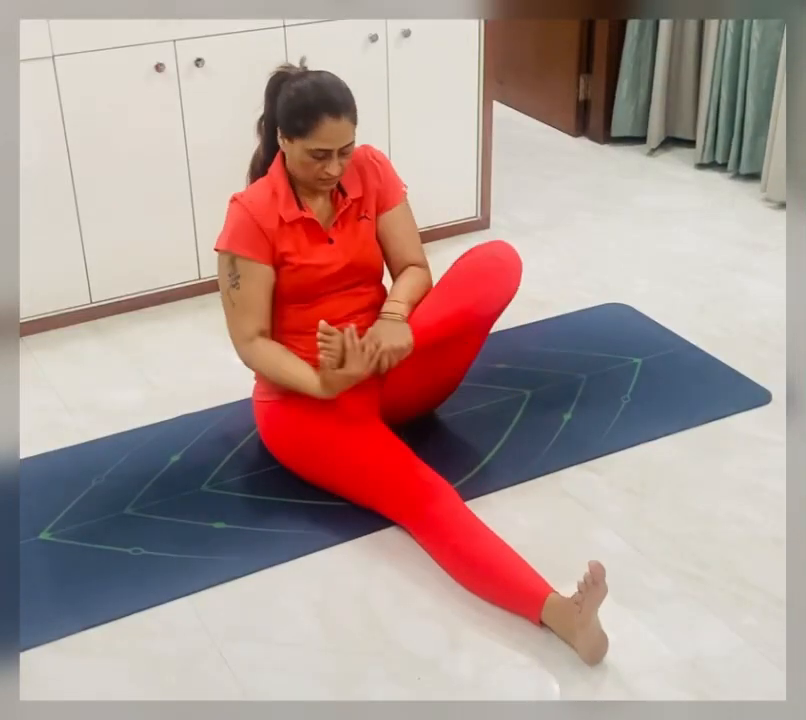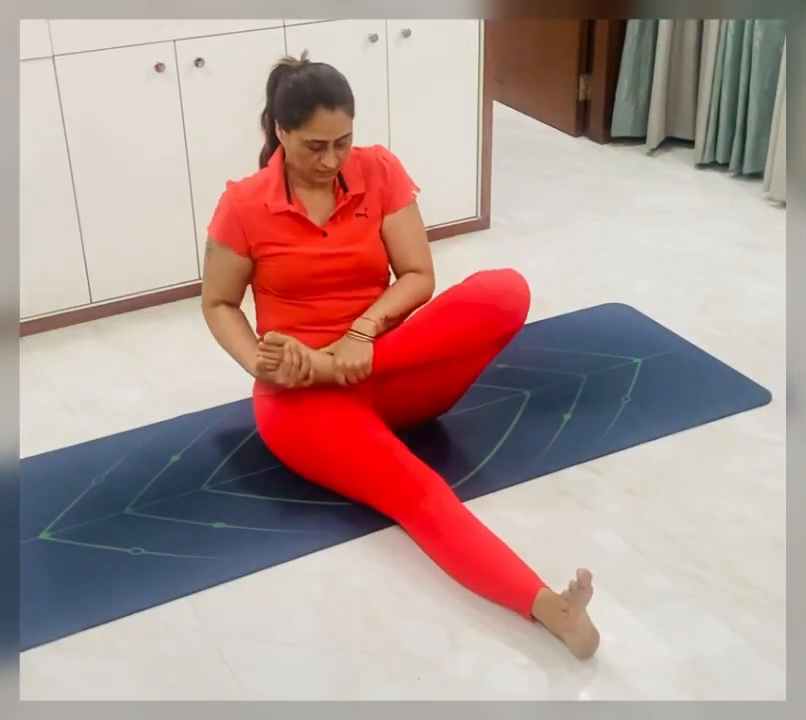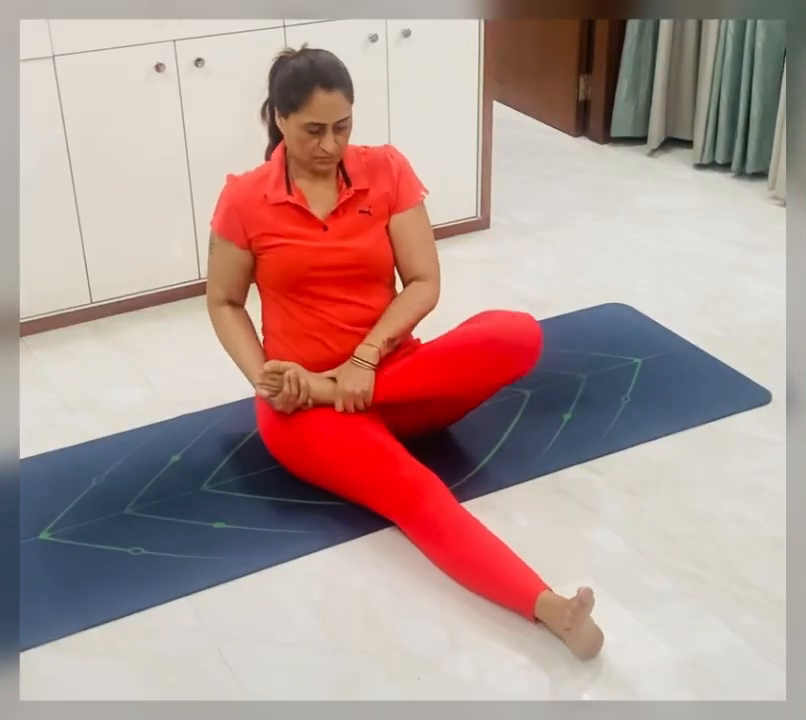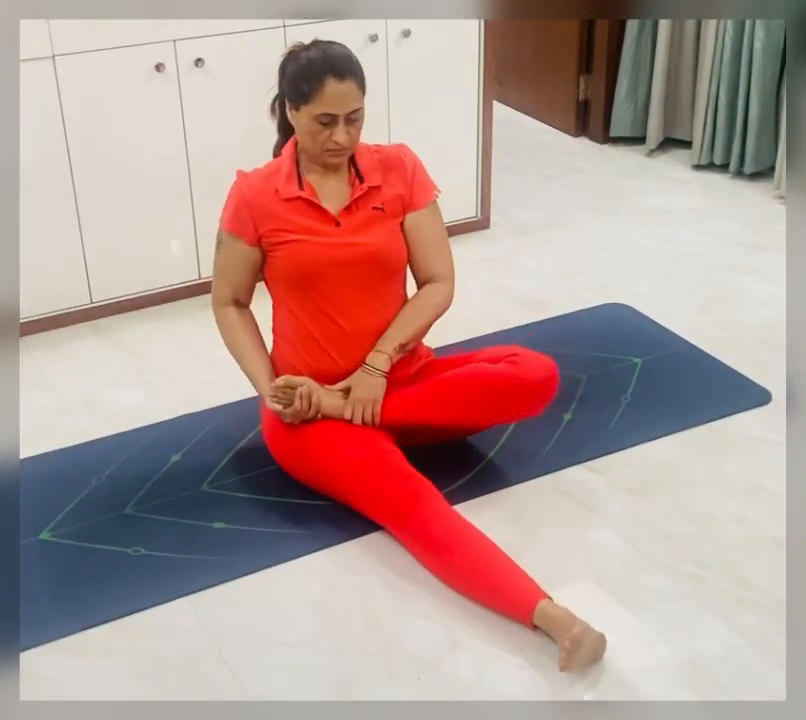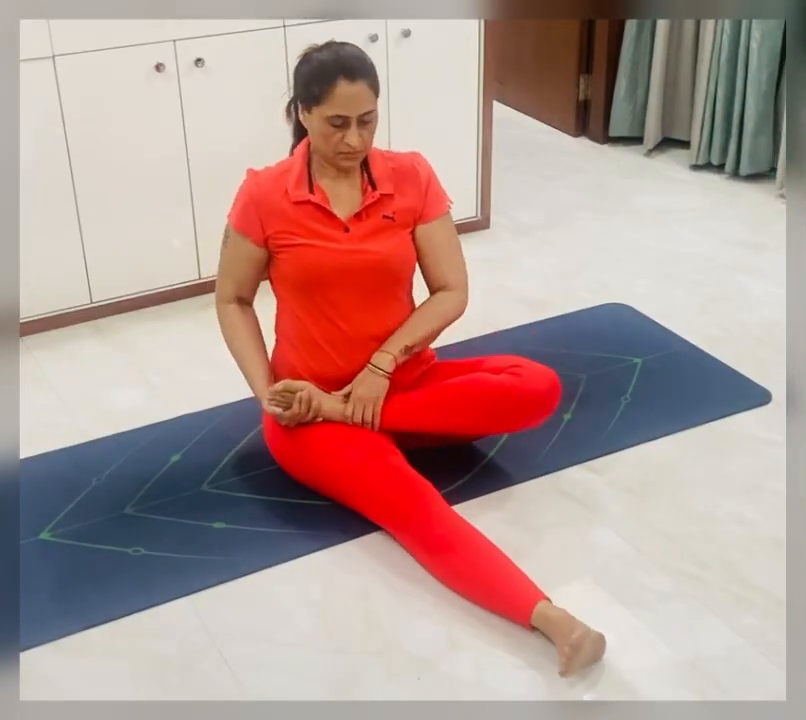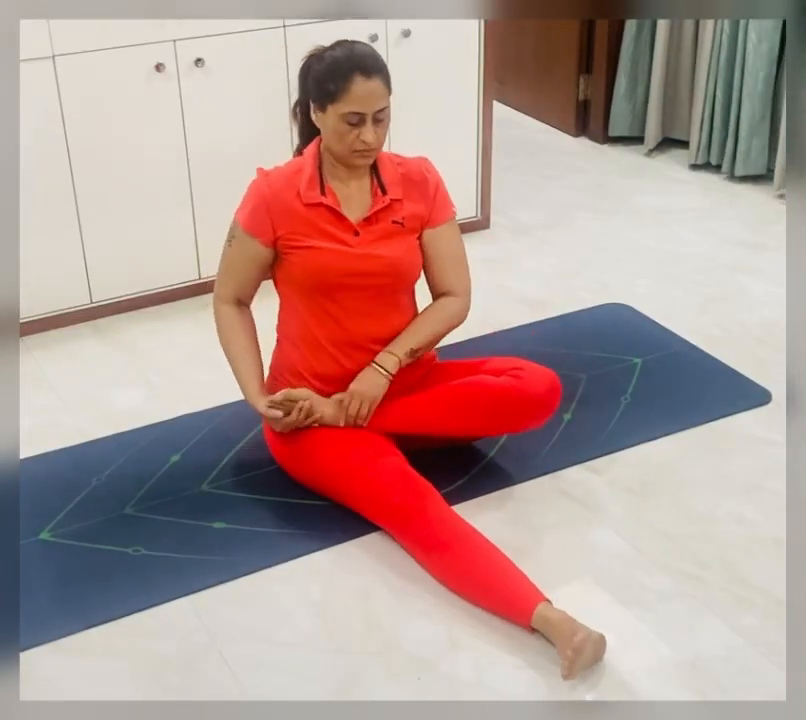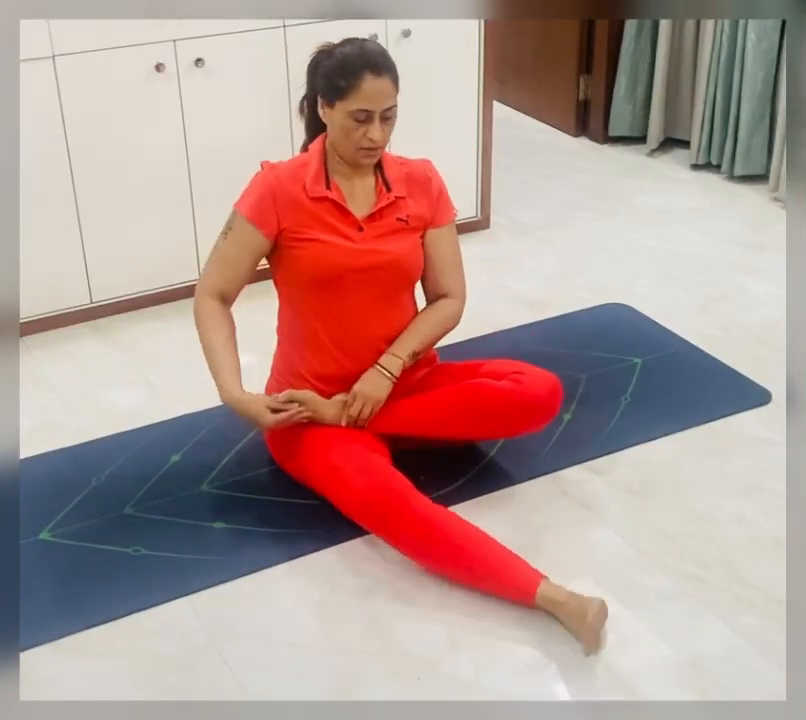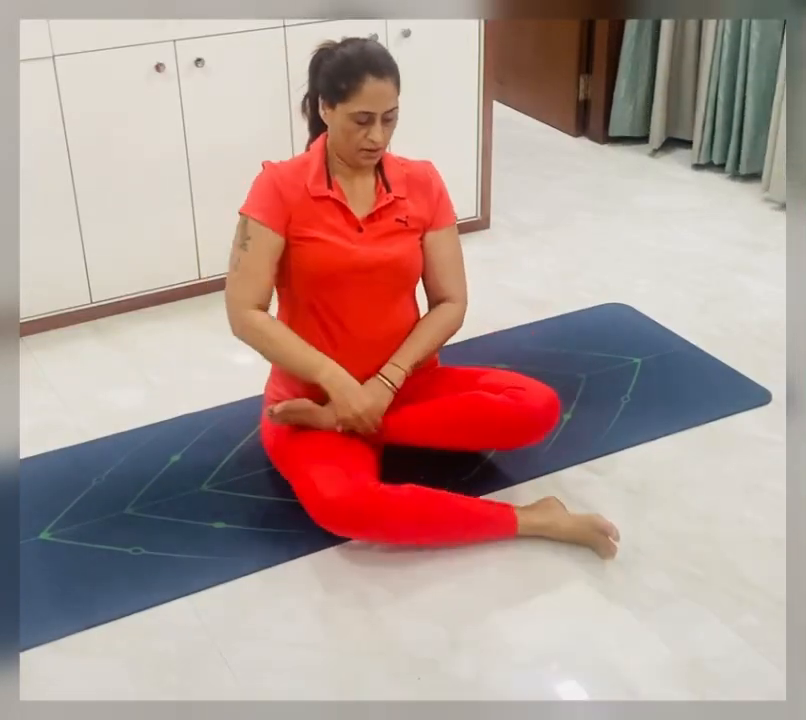
dt=0.3s
person 1, frame 1
left shoulder: (372, 171)
right shoulder: (252, 217)
left elbow: (414, 268)
right elbow: (249, 339)
left wrist: (391, 321)
right wrist: (320, 383)
left hip: (393, 373)
right hip: (305, 398)
left knee: (499, 260)
right knee: (421, 497)
left ankle: (376, 356)
right ankle: (554, 610)
person 1, frame 2
left shoulder: (380, 170)
right shoulder: (244, 206)
left elbow: (418, 276)
right elbow: (218, 305)
left wrist: (361, 336)
right wrist: (261, 364)
left hip: (393, 378)
right hip: (302, 397)
left knee: (505, 293)
right knee: (418, 493)
left ankle: (328, 363)
right ankle: (545, 605)
person 1, frame 3
left shoulder: (387, 170)
right shoulder: (244, 200)
left elbow: (424, 283)
right elbow: (223, 304)
left wrist: (364, 361)
right wrist: (263, 379)
left hip: (392, 372)
right hip: (307, 403)
left knee: (519, 336)
right knee: (416, 495)
left ankle: (335, 394)
person 1, frame 4
left shoulder: (400, 168)
right shoulder: (254, 195)
left elbow: (439, 284)
right elbow: (229, 304)
left wrist: (375, 368)
right wrist: (270, 388)
left hip: (404, 378)
right hip: (312, 407)
left knee: (535, 378)
right knee: (415, 506)
left ankle: (343, 406)
person 1, frame 5
left shoulder: (412, 177)
right shoulder: (264, 194)
left elbow: (453, 292)
right elbow: (231, 300)
left wrist: (384, 363)
right wrist: (266, 391)
left hip: (406, 380)
right hip: (312, 406)
left knee: (537, 389)
right knee: (414, 507)
left ankle: (341, 412)
person 1, frame 6
left shoulder: (420, 181)
right shoulder: (273, 195)
left elbow: (455, 298)
right elbow: (230, 301)
left wrist: (384, 366)
right wrist: (257, 396)
left hip: (406, 380)
right hip: (313, 403)
left knee: (538, 390)
right knee: (412, 504)
left ankle: (351, 421)
person 1, frame 7
left shoulder: (422, 182)
right shoulder: (277, 189)
left elbow: (449, 298)
right elbow: (211, 297)
left wrist: (385, 370)
right wrist: (234, 393)
left hip: (406, 382)
right hip: (310, 396)
left knee: (539, 393)
right knee: (385, 497)
left ankle: (342, 426)
right ankle: (549, 595)
person 1, frame 8
left shoulder: (422, 183)
right shoulder: (280, 189)
left elbow: (451, 303)
right elbow: (245, 313)
left wrist: (388, 381)
right wrist: (342, 386)
left hip: (410, 384)
right hip: (315, 396)
left knee: (537, 409)
right knee: (338, 503)
left ankle: (346, 421)
right ankle: (536, 521)
